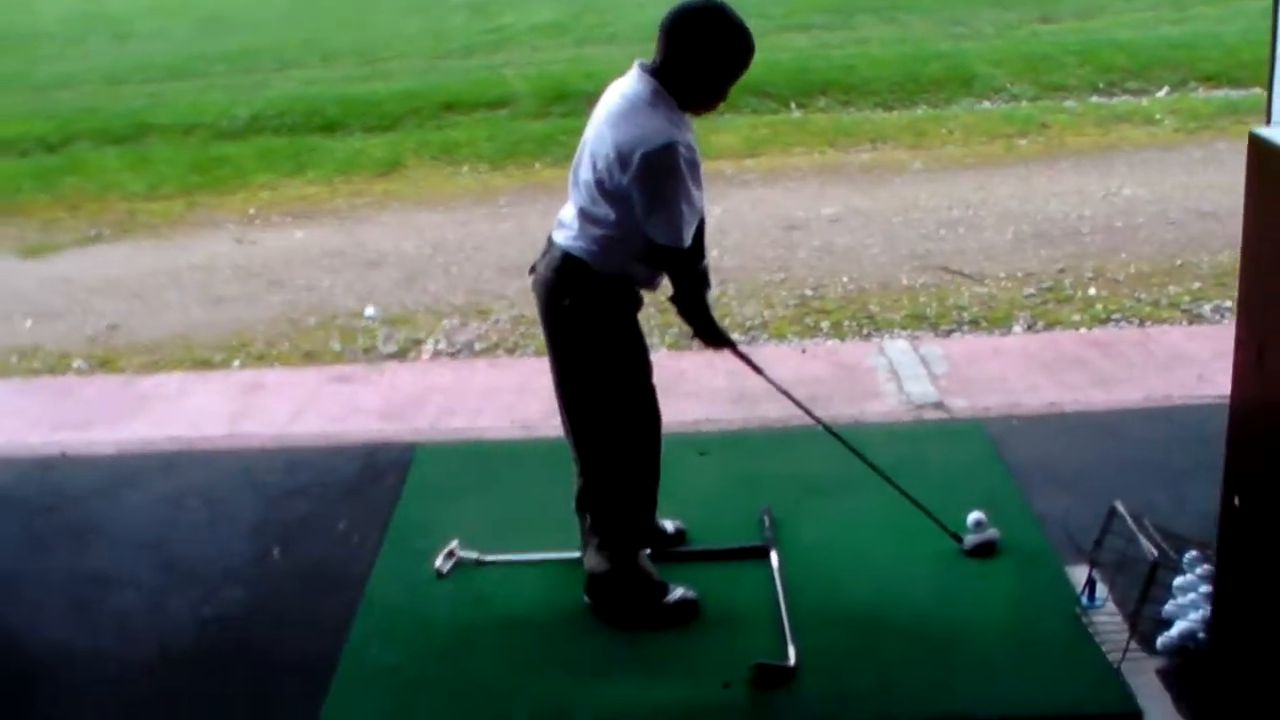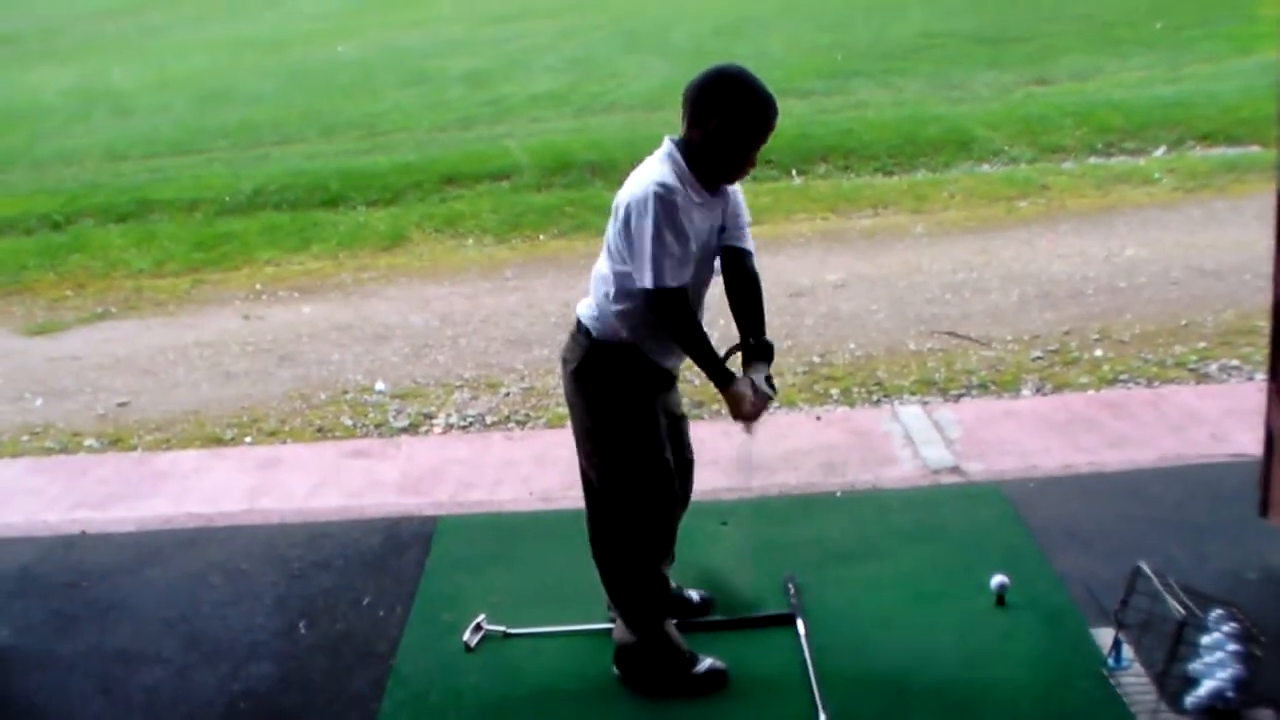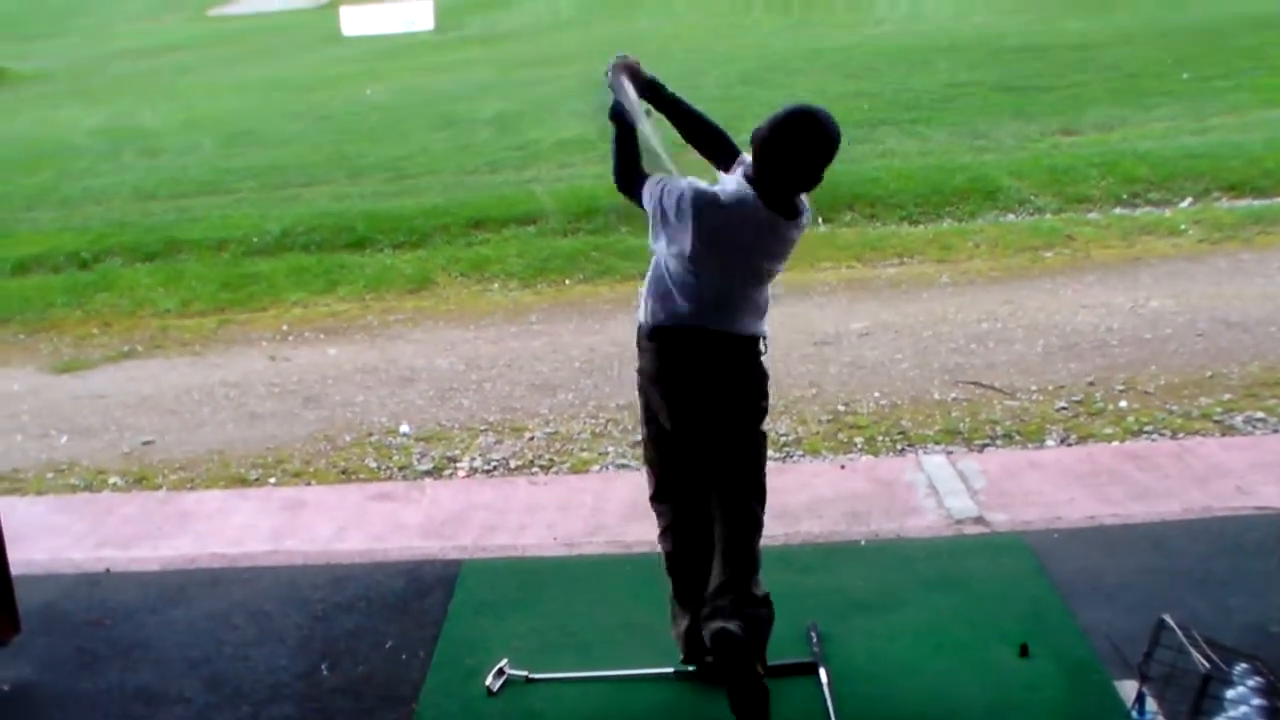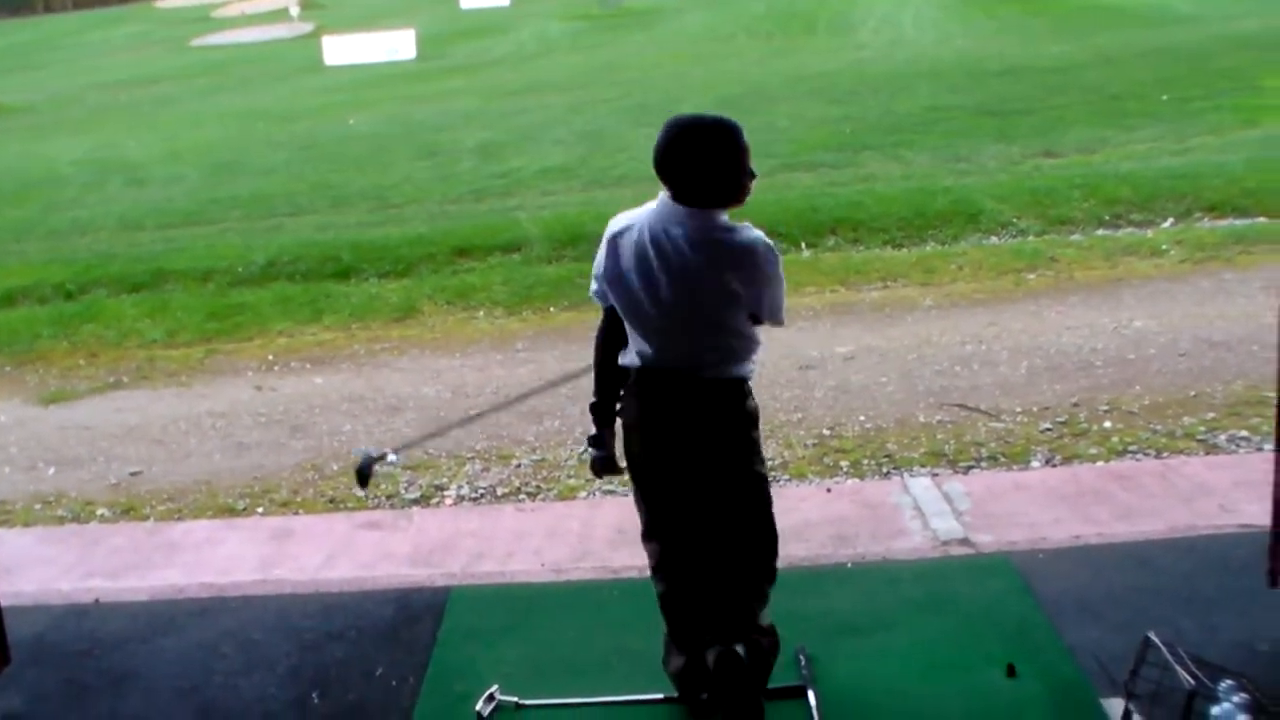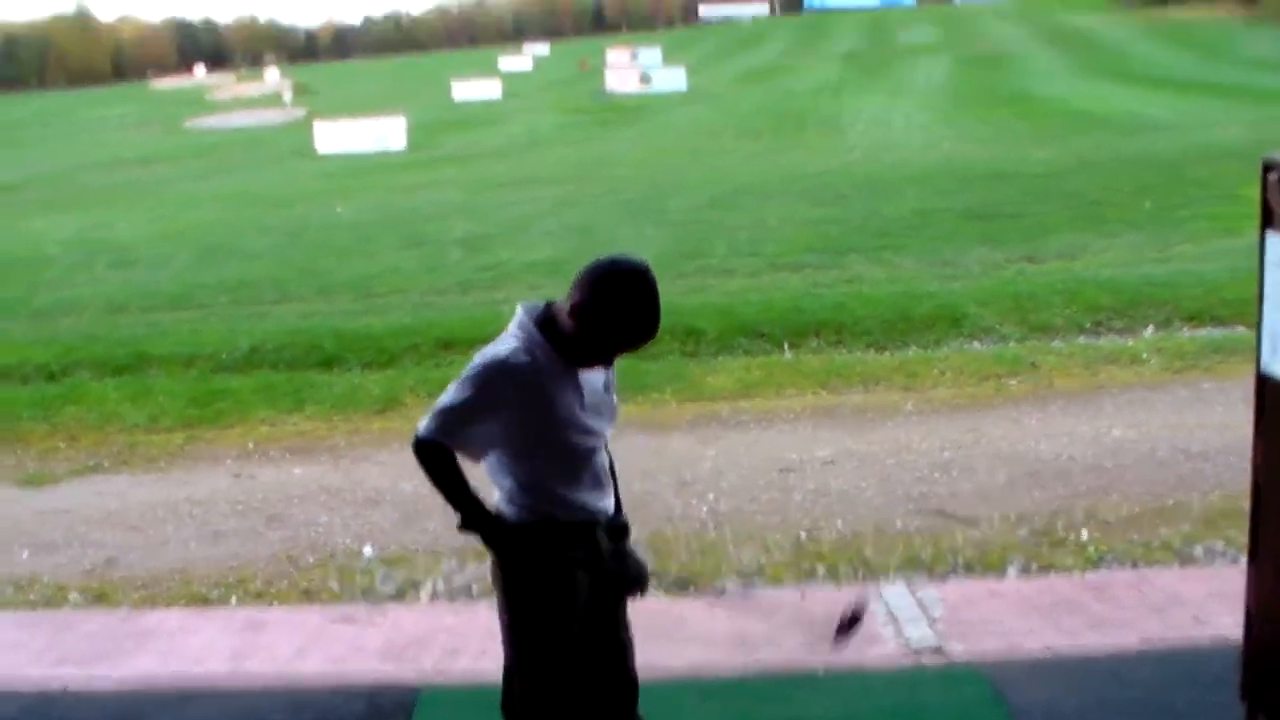
dt=1s
person 1, frame 1
left shoulder: (630, 91)
right shoulder: (662, 141)
right elbow: (672, 247)
left wrist: (691, 292)
right wrist: (700, 313)
left hip: (575, 270)
right hip: (590, 292)
left knee: (614, 424)
right knee: (623, 432)
left ankle: (623, 524)
right ankle: (616, 575)
person 1, frame 2
left shoulder: (720, 190)
right shoulder: (660, 194)
left elbow: (740, 271)
right elbow: (667, 304)
left wrist: (757, 355)
right wrist: (724, 381)
left hip: (645, 359)
right hip: (611, 364)
left knee: (671, 477)
right knee: (639, 502)
left ankle: (646, 592)
right ankle: (646, 646)
person 1, frame 3
left shoulder: (696, 204)
right shoulder: (790, 221)
left elbow: (630, 184)
right elbow: (731, 159)
left wrist: (624, 111)
right wrist: (657, 94)
left hip: (666, 354)
right hip: (734, 363)
left knee: (677, 495)
right knee: (735, 504)
left ankle: (698, 627)
right ankle: (732, 623)
person 1, frame 4
left shoulder: (623, 233)
right shoulder: (751, 251)
left elbow: (612, 336)
right elbow: (764, 318)
left wrist: (602, 426)
left hip: (648, 405)
right hip: (723, 407)
left knee: (673, 545)
right knee: (747, 543)
left ankle: (695, 665)
right ankle: (739, 650)
person 1, frame 5
left shoulder: (594, 364)
right shoulder: (505, 369)
right elbow: (429, 443)
left wrist: (619, 537)
right wrist: (485, 524)
left hip: (592, 543)
right hip: (537, 554)
left knee: (611, 679)
